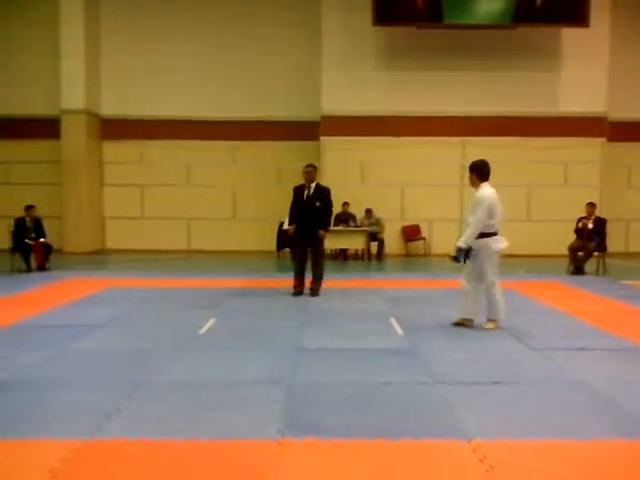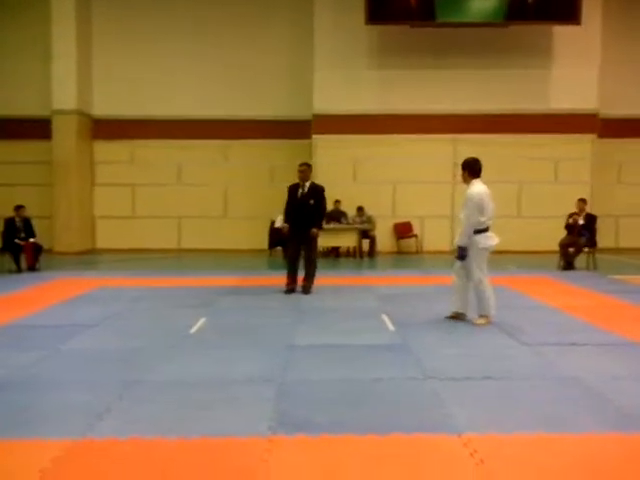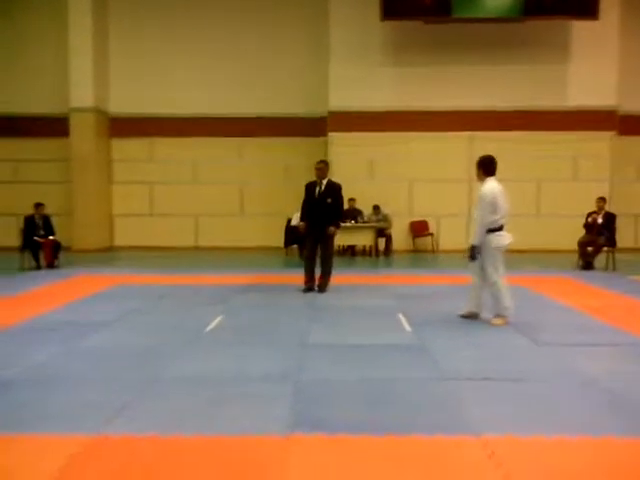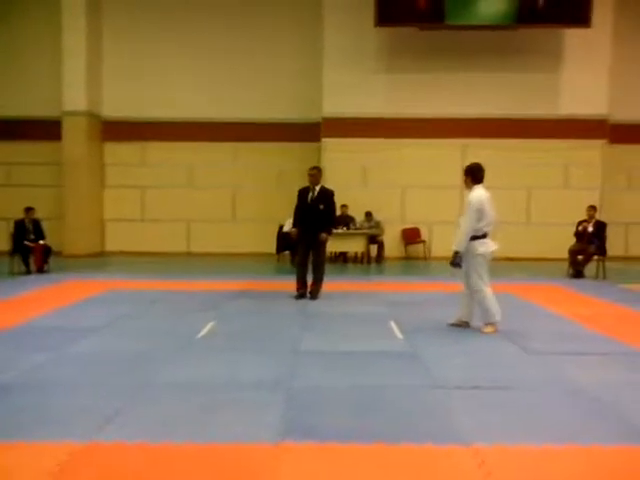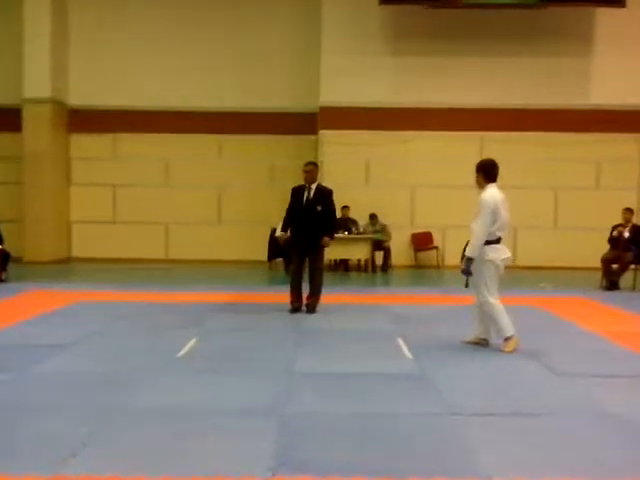
dt=0.2s
person 1, frame 1
left shoulder: (484, 195)
right shoulder: (485, 192)
left elbow: (476, 225)
left wrist: (461, 245)
left hip: (486, 244)
right hip: (481, 242)
left knee: (490, 281)
right knee: (470, 279)
left ankle: (494, 318)
right ankle: (467, 317)
person 1, frame 2
left shoulder: (473, 192)
right shoulder: (481, 189)
left elbow: (469, 222)
left wrist: (460, 245)
left hip: (477, 239)
right hip: (476, 238)
left knee: (478, 277)
right knee: (461, 273)
left ankle: (486, 313)
right ankle: (460, 310)
person 1, frame 3
left shoulder: (486, 190)
right shoulder: (496, 187)
left elbow: (482, 220)
left wrist: (473, 244)
left hip: (490, 238)
right hip: (492, 236)
left knee: (495, 277)
right knee: (480, 275)
left ankle: (502, 313)
right ankle: (474, 310)
person 1, frame 4
left shoulder: (474, 197)
right shoulder: (484, 195)
left elbow: (467, 227)
left wrist: (457, 250)
left hip: (475, 246)
right hip: (479, 243)
left knee: (480, 285)
right knee: (469, 283)
left ankle: (492, 321)
right ankle: (465, 318)
person 1, frame 5
left shoulder: (487, 197)
right shoulder: (498, 195)
left elbow: (480, 231)
left wrist: (469, 257)
left hip: (486, 253)
right hip: (493, 249)
left knee: (487, 297)
right knee: (484, 296)
left ankle: (509, 336)
right ankle: (483, 335)
person 2, frame 1
left shoulder: (324, 191)
right shoulder: (297, 190)
left elbow: (328, 211)
right elbow: (293, 208)
left wrist: (324, 229)
right wrist: (291, 224)
left hip: (316, 231)
right hip: (300, 230)
left knee: (317, 260)
right knee: (299, 259)
left ankle: (315, 287)
right ankle: (299, 286)
person 2, frame 2
left shoulder: (318, 189)
right shoulder: (292, 188)
left elbow: (322, 210)
right elbow: (288, 207)
left wrist: (317, 227)
right wrist: (286, 223)
left hip: (310, 229)
right hip: (294, 228)
left knee: (310, 258)
right knee: (292, 257)
left ankle: (307, 285)
right ankle: (291, 284)
person 2, frame 3
left shoulder: (335, 187)
right shoulder: (309, 186)
left elbow: (339, 208)
right elbow: (305, 205)
left wrist: (334, 225)
right wrist: (302, 221)
left hip: (327, 228)
right hip: (311, 226)
left knee: (326, 256)
right knee: (309, 256)
left ankle: (323, 284)
right ankle: (309, 283)
person 2, frame 4
left shoulder: (328, 193)
right shoulder: (302, 192)
left elbow: (331, 215)
right elbow: (298, 211)
left wrist: (326, 232)
right wrist: (294, 227)
left hip: (319, 234)
right hip: (303, 233)
left knee: (318, 263)
right knee: (301, 262)
left ankle: (315, 290)
right ankle: (301, 289)
person 2, frame 5
left shoulder: (325, 192)
right shoulder: (296, 191)
left elbow: (331, 216)
right elbow: (291, 212)
left wrist: (328, 236)
right wrist: (284, 230)
left hip: (316, 239)
right hip: (297, 237)
left knee: (315, 272)
right knee: (295, 271)
left ankle: (312, 302)
right ankle: (296, 302)
